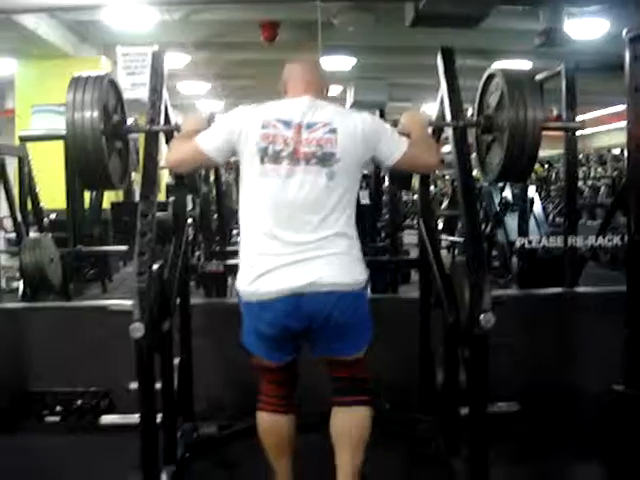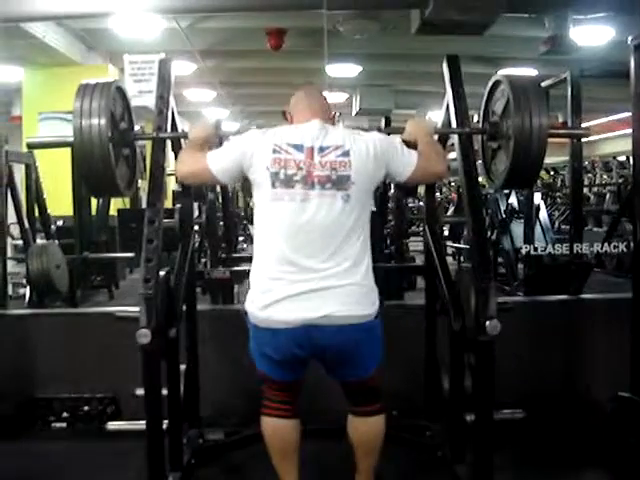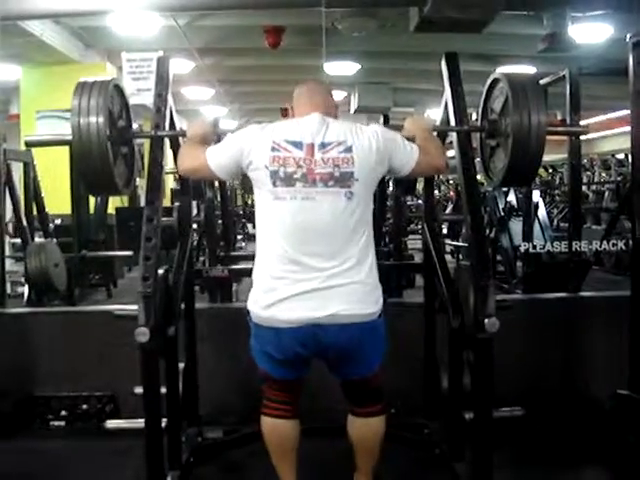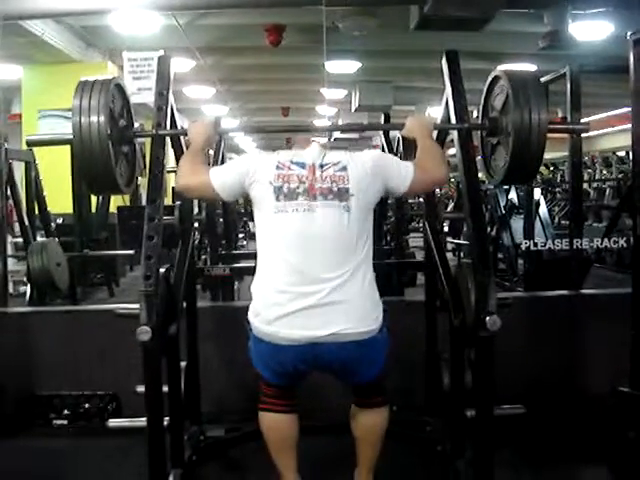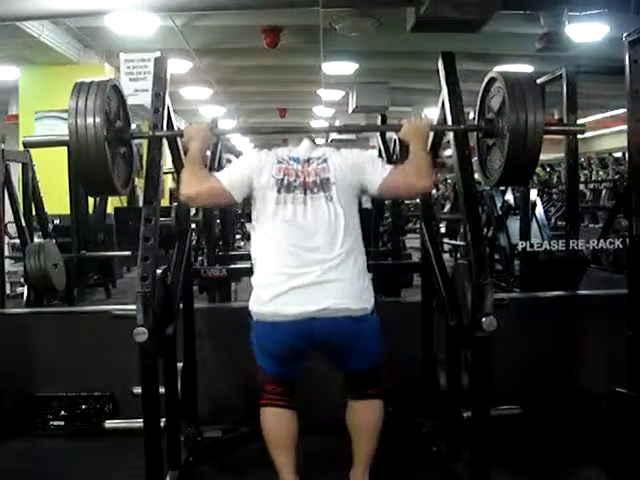
dt=0.4s
person 1, frame 1
left shoulder: (246, 119)
right shoulder: (358, 124)
left elbow: (176, 159)
right elbow: (428, 160)
left wrist: (189, 130)
right wrist: (416, 127)
left hip: (266, 289)
right hip: (337, 287)
left knee: (274, 390)
right knee: (351, 387)
person 1, frame 2
left shoulder: (256, 144)
right shoulder: (370, 145)
left elbow: (187, 170)
right elbow: (436, 168)
left wrist: (197, 139)
right wrist: (423, 135)
left hip: (275, 313)
right hip: (350, 313)
left knee: (278, 398)
right knee: (365, 399)
person 1, frame 3
left shoulder: (256, 139)
right shoulder: (371, 139)
left elbow: (188, 165)
right elbow: (436, 162)
left wrist: (196, 134)
right wrist: (421, 131)
left hip: (277, 313)
right hip: (354, 312)
left knee: (278, 400)
right knee: (365, 400)
person 1, frame 4
left shoulder: (260, 166)
right shoulder: (365, 165)
left elbow: (187, 181)
right elbow: (436, 174)
left wrist: (198, 142)
right wrist: (422, 134)
left hip: (277, 329)
right hip: (354, 329)
left knee: (275, 396)
right knee: (370, 395)
person 1, frame 5
left shoulder: (259, 161)
right shoulder: (350, 159)
left elbow: (193, 192)
right elbow: (419, 182)
left wrist: (196, 146)
right wrist: (417, 139)
left hip: (276, 311)
right hip: (346, 308)
left knee: (276, 391)
right knee: (365, 386)
